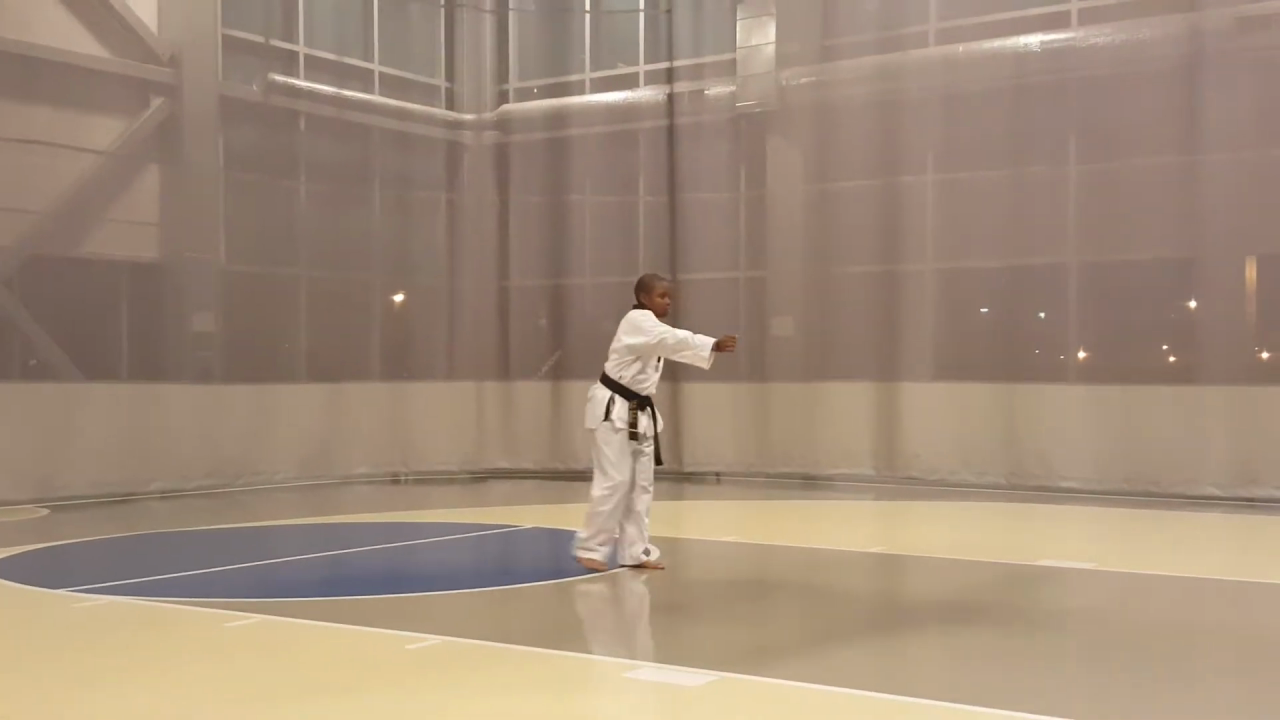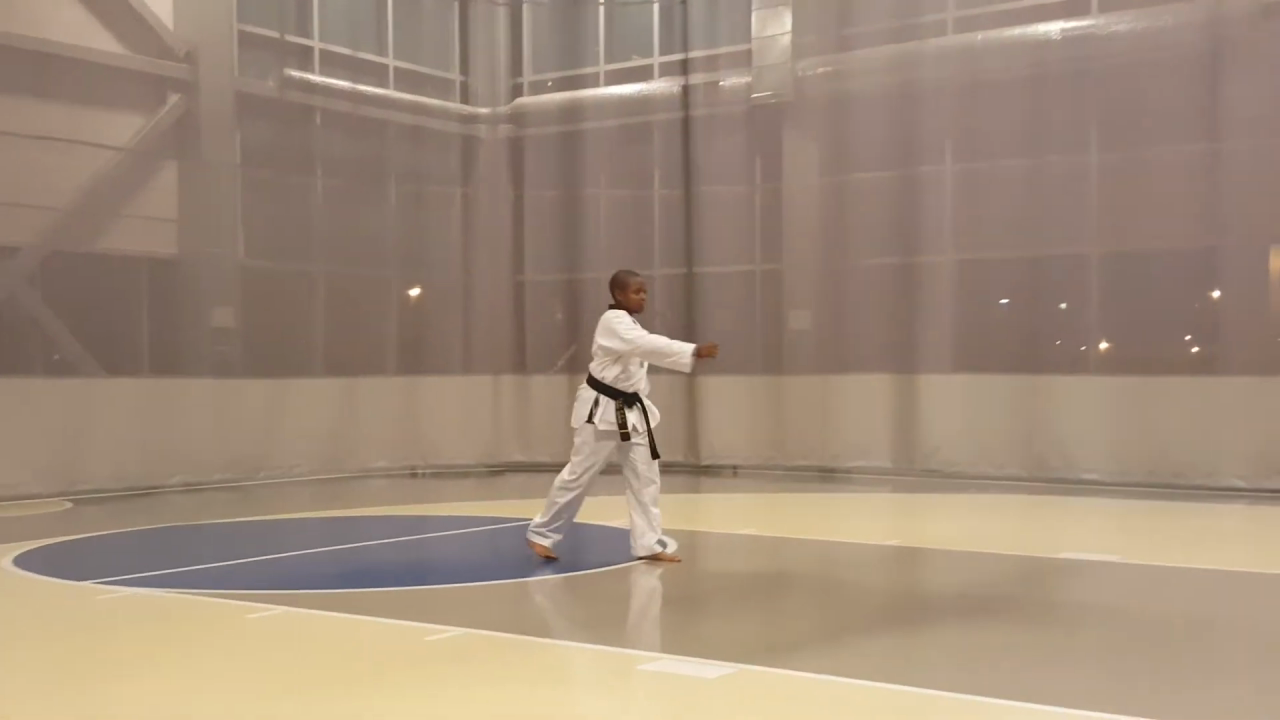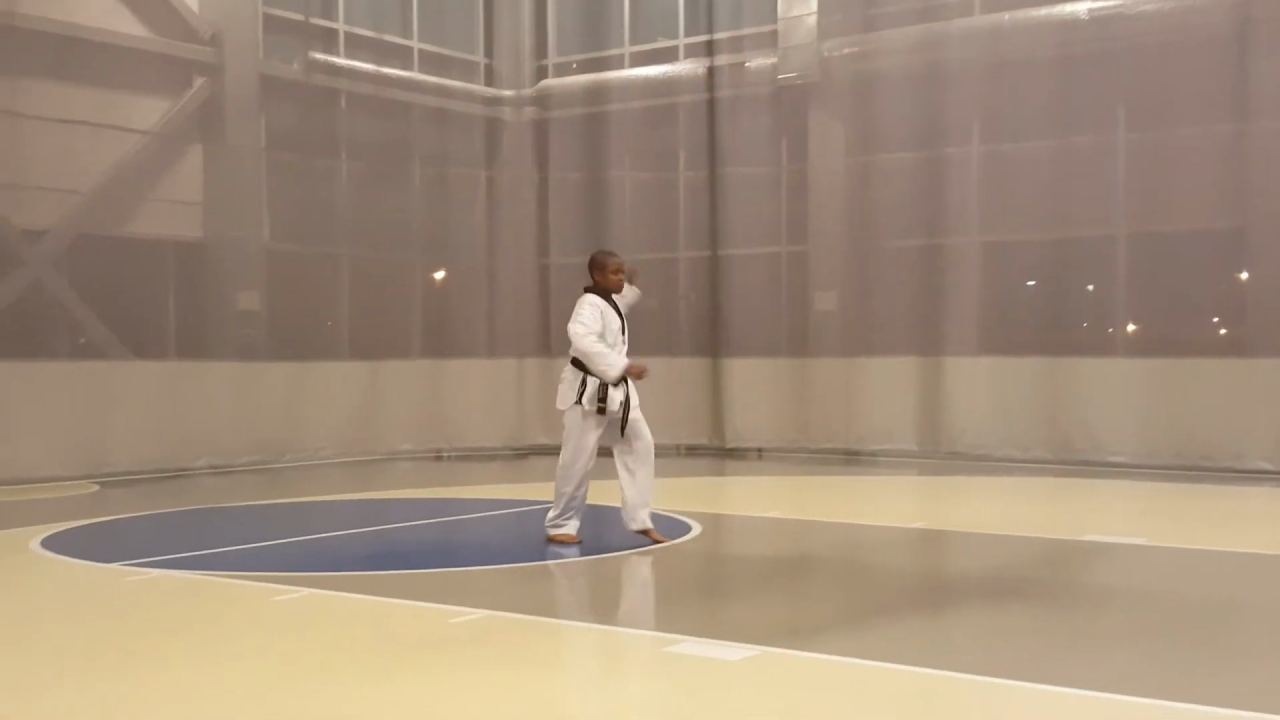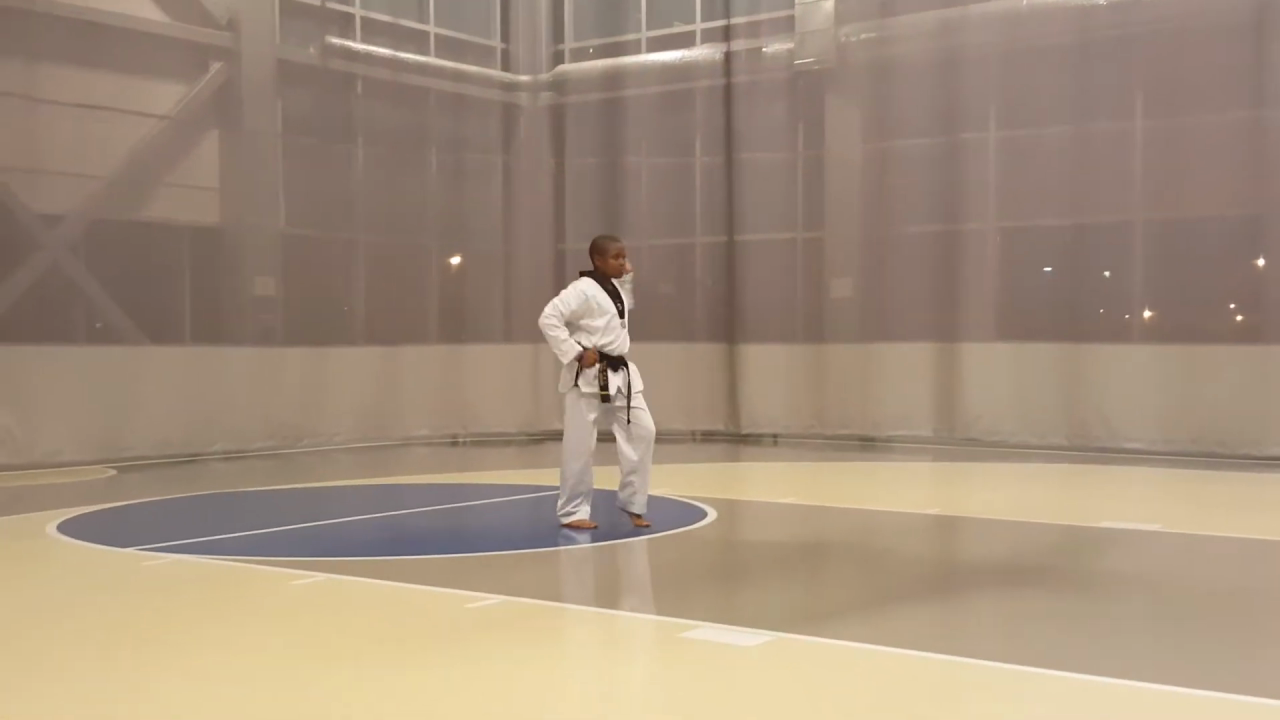
dt=0.3s
person 1, frame 1
left shoulder: (650, 325)
right shoulder: (638, 321)
right elbow: (672, 340)
right wrist: (715, 344)
left hip: (638, 411)
right hip: (614, 409)
left knee: (641, 483)
right knee: (613, 480)
left ankle: (635, 551)
right ankle: (590, 549)
person 1, frame 2
left shoulder: (628, 323)
right shoulder: (614, 321)
right elbow: (647, 345)
right wrist: (693, 351)
left hip: (629, 409)
right hip: (600, 409)
left knee: (645, 475)
right knee: (578, 475)
left ankle: (650, 544)
right ankle: (542, 533)
person 1, frame 3
left shoulder: (609, 301)
right shoulder: (591, 305)
right elbow: (585, 343)
left wrist: (629, 288)
right wrist: (624, 367)
left hip: (617, 389)
right hip: (587, 389)
left knee: (640, 446)
right knee: (578, 459)
left ankle: (639, 520)
right ankle: (560, 524)
person 1, frame 4
left shoulder: (615, 288)
right shoulder: (582, 289)
right elbow: (548, 319)
left wrist: (626, 278)
right wrist: (576, 354)
left hip: (619, 373)
right hip: (588, 375)
left knee: (642, 431)
right knee: (579, 444)
left ankle: (631, 504)
right ankle: (573, 511)
